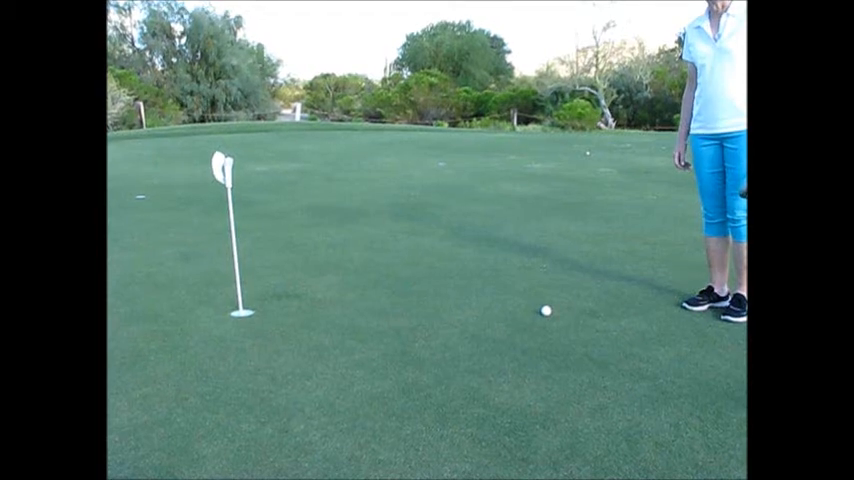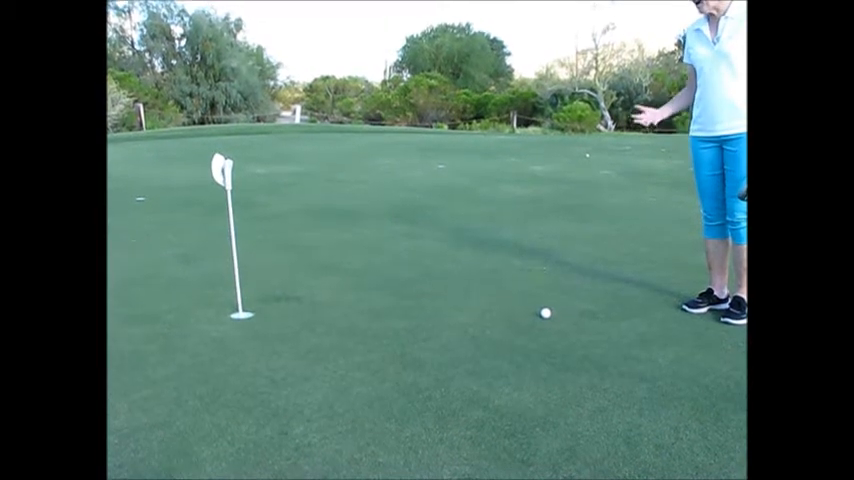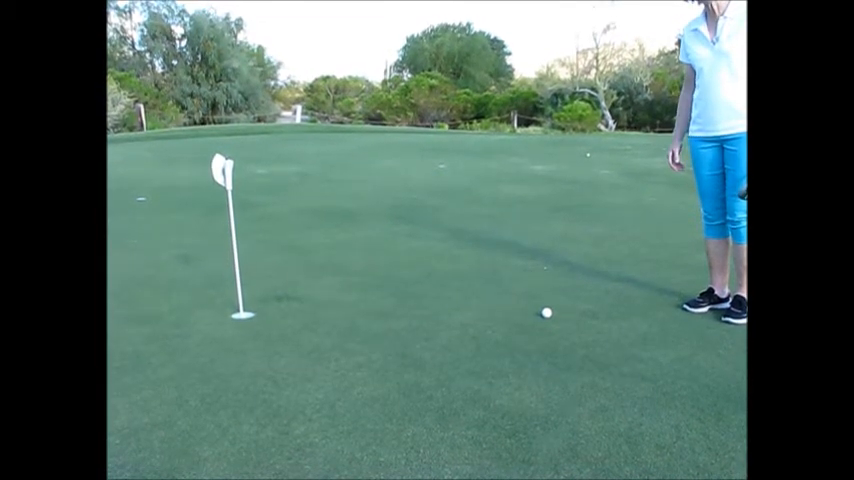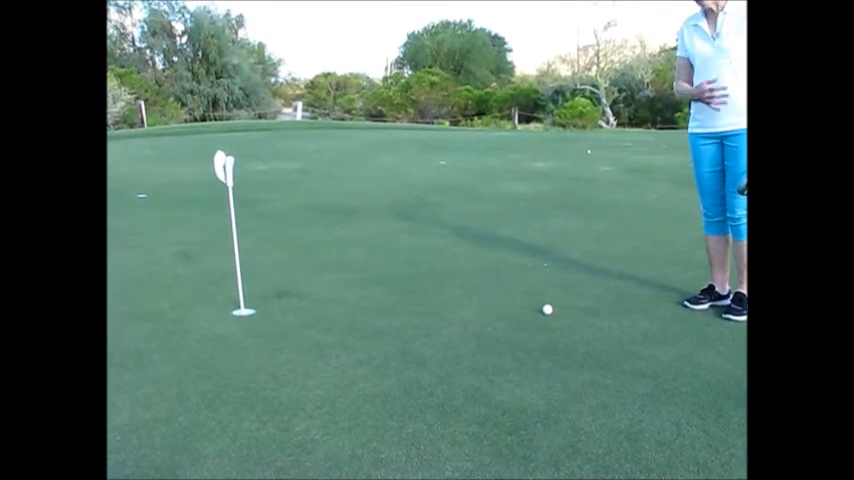
dt=1s
person 1, frame 1
right shoulder: (693, 29)
right wrist: (681, 137)
left hip: (741, 129)
right hip: (704, 133)
left knee: (739, 213)
right knee: (713, 214)
left ankle: (742, 293)
right ankle: (717, 289)
person 1, frame 2
right shoulder: (693, 32)
right wrist: (659, 112)
left hip: (741, 131)
right hip: (703, 135)
left knee: (739, 216)
right knee: (712, 216)
left ankle: (742, 295)
right ankle: (717, 290)
person 1, frame 3
right shoulder: (690, 31)
right wrist: (677, 138)
left hip: (741, 131)
right hip: (703, 135)
left knee: (739, 215)
right knee: (712, 216)
left ankle: (743, 294)
right ankle: (718, 290)
person 1, frame 4
right shoulder: (688, 27)
right elbow: (680, 83)
right wrist: (695, 94)
left hip: (742, 128)
right hip: (704, 131)
left knee: (739, 212)
right knee: (712, 212)
left ankle: (743, 291)
right ankle: (719, 287)
